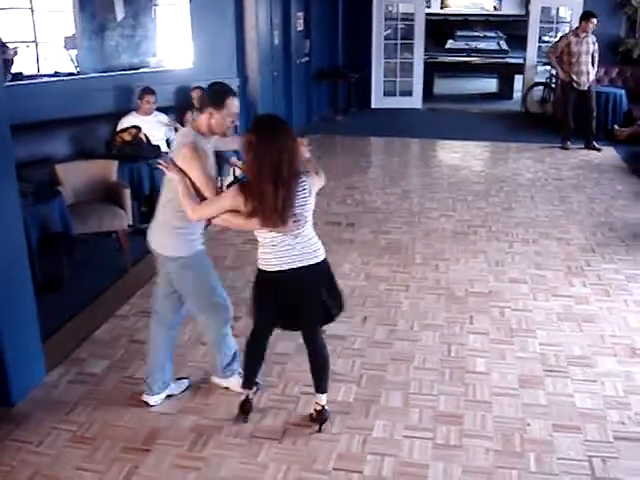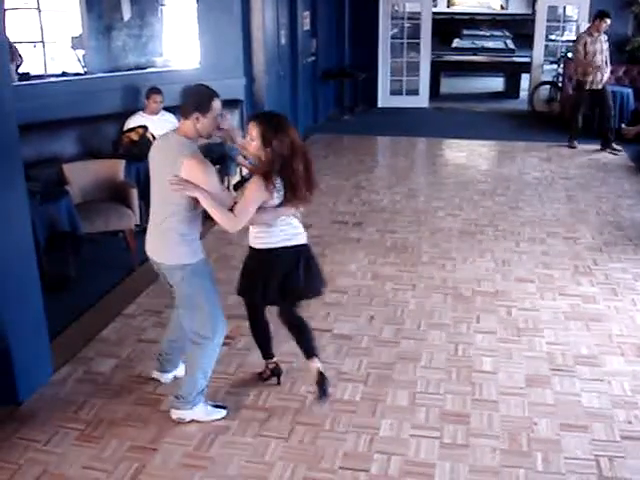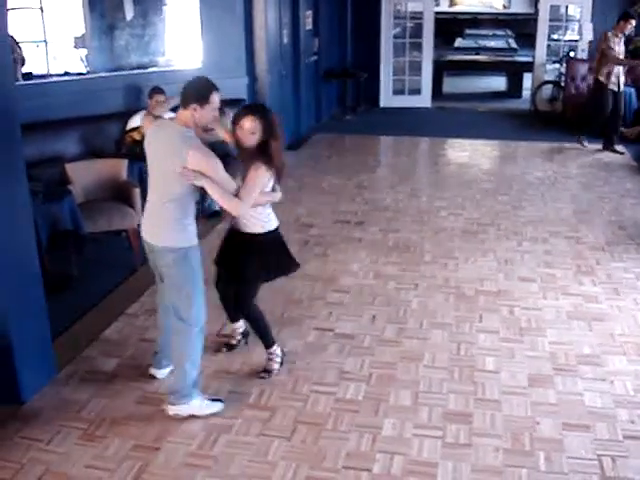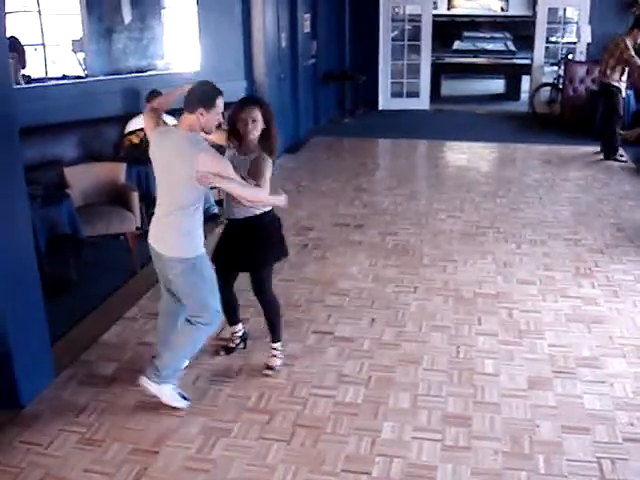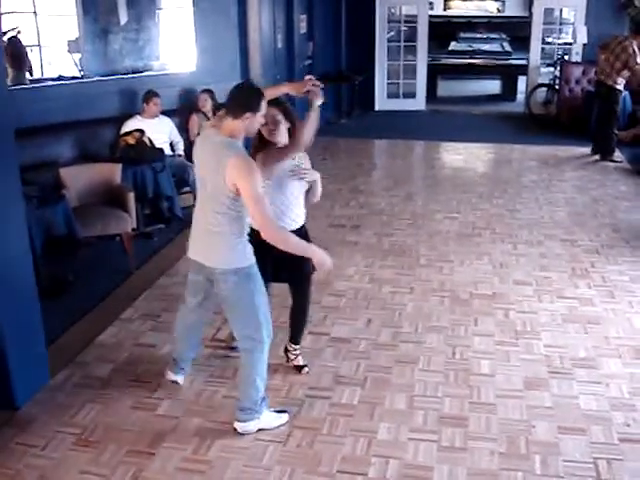
dt=0.4s
person 1, frame 1
left shoulder: (197, 136)
right shoulder: (194, 151)
left hip: (163, 239)
right hip: (180, 246)
left knee: (168, 312)
right knee: (216, 309)
left ankle: (157, 386)
right ankle: (227, 370)
person 1, frame 2
left shoulder: (162, 142)
right shoulder: (194, 164)
left wrist: (220, 135)
right wrist: (282, 211)
left hip: (157, 247)
right hip: (181, 255)
left knee: (186, 309)
right knee: (209, 329)
left ankle: (168, 365)
right ankle: (188, 403)
person 1, frame 3
left shoulder: (156, 130)
right shoulder: (196, 152)
right elbow: (238, 201)
left wrist: (187, 101)
right wrist: (272, 195)
left hip: (154, 233)
right hip: (178, 241)
left knee: (169, 300)
right knee: (191, 315)
left ankle: (163, 361)
right ankle: (183, 397)
person 1, frame 4
left shoulder: (158, 136)
right shoulder: (206, 158)
left elbow: (151, 110)
right elbow: (249, 196)
left wrist: (184, 91)
right wrist: (277, 198)
left hip: (159, 240)
right hip: (184, 250)
left knee: (173, 302)
right knee: (206, 315)
left ankle: (160, 364)
right ankle: (162, 377)
person 1, frame 5
left shoulder: (206, 136)
right shoulder: (242, 165)
left elbow: (238, 106)
right elbow: (269, 230)
left wrist: (285, 88)
right wrist: (313, 251)
left hip: (198, 252)
right hip: (231, 262)
left knee: (193, 310)
right knee: (255, 336)
left ankle: (179, 367)
right ankle: (250, 414)
person 2, frame 1
left shoulder: (243, 193)
right shoulder: (305, 183)
left elbow: (195, 213)
left wrist: (180, 176)
right wrist: (306, 157)
left hip: (274, 276)
right hip: (312, 270)
left knee: (260, 332)
right knee: (314, 337)
left ankle: (248, 395)
right ankle: (321, 404)
person 2, frame 2
left shoulder: (261, 182)
right shoulder: (287, 172)
left elbow: (232, 224)
left wrist: (200, 193)
left hip: (269, 255)
right hip: (295, 250)
left knee: (254, 308)
right knee: (289, 313)
left ankle: (272, 365)
right ankle: (316, 366)
person 2, frame 3
left shoulder: (260, 167)
right shoulder: (241, 153)
left elbow: (239, 207)
left wrist: (206, 182)
left hip: (259, 239)
right hip: (240, 232)
left knee: (244, 299)
right knee: (224, 284)
left ankle: (274, 351)
right ankle: (239, 331)
person 2, frame 4
left shoulder: (262, 158)
right shoulder: (232, 146)
left hip: (260, 225)
right hip: (236, 225)
left knee: (262, 288)
right knee: (222, 283)
left ankle: (276, 347)
right ankle: (238, 333)
person 2, frame 5
left shoulder: (301, 157)
right shoulder: (268, 156)
left elbow: (313, 198)
right elbow: (300, 143)
left wrist: (316, 179)
right wrist: (314, 103)
left hip: (297, 233)
right hip: (268, 237)
left knee: (302, 297)
left ankle: (293, 348)
person 3, frame 1
left shoulder: (592, 39)
right shoulder: (568, 38)
right elbow: (551, 53)
left wrist: (594, 71)
right wrist: (559, 71)
left hip: (588, 81)
right hip: (571, 81)
left knee: (591, 110)
right knee: (568, 111)
left ankle: (590, 141)
right ankle: (566, 140)
person 3, frame 2
left shoulder: (604, 38)
right shoulder: (583, 38)
right elbow: (577, 59)
left wrist: (607, 71)
right wrist: (594, 66)
left hip: (602, 81)
right hip: (585, 81)
left knee: (607, 110)
right knee: (578, 111)
left ankle: (608, 143)
right ankle: (573, 138)
person 3, frame 3
left shoulder: (621, 39)
right shoulder: (609, 37)
right elbow: (613, 59)
left wrist: (622, 77)
left hip: (616, 82)
right hip: (604, 81)
left knee: (617, 113)
right knee: (604, 111)
left ankle: (609, 143)
right ankle: (583, 135)
person 3, frame 4
left shoulder: (621, 40)
right shoulder: (625, 44)
left hip: (608, 83)
right hip: (612, 85)
left knee: (608, 116)
right knee: (615, 117)
left ankle: (607, 147)
right ankle: (611, 152)
person 3, frame 5
left shoulder: (618, 39)
left elbow: (600, 51)
left wrist: (601, 68)
left hip: (601, 81)
right hip: (612, 87)
left knee: (601, 117)
right knee: (610, 120)
left ankle: (597, 147)
right ankle: (607, 153)
